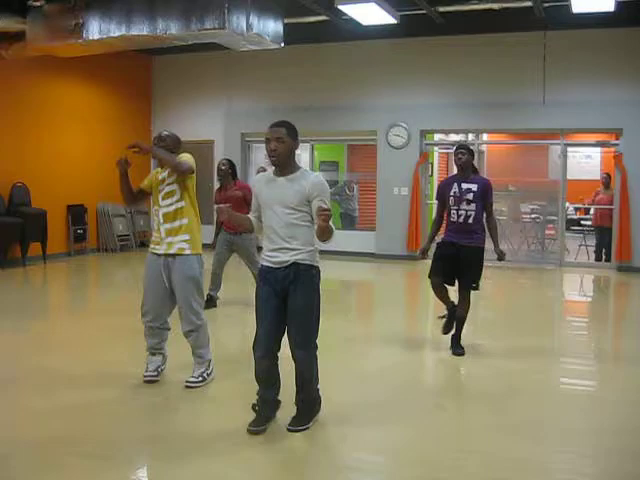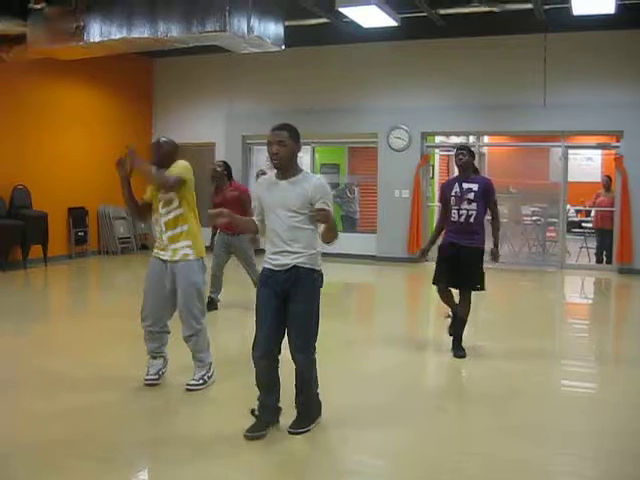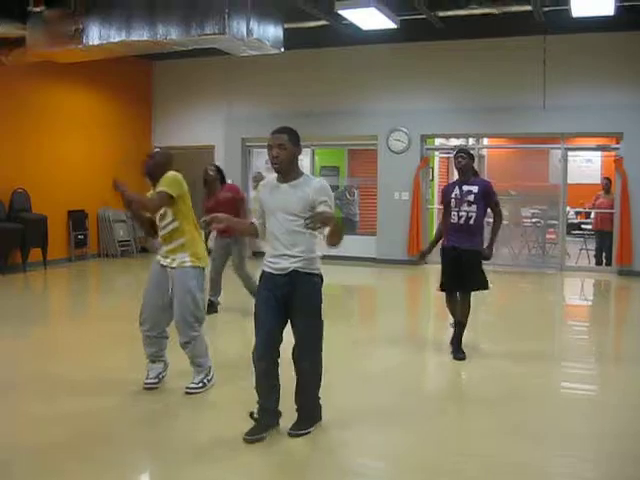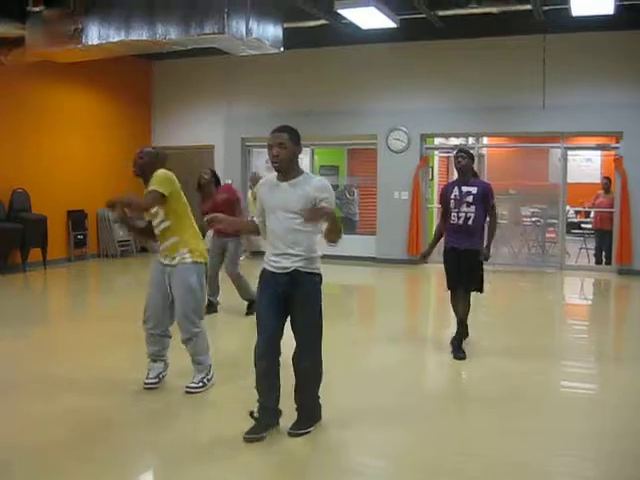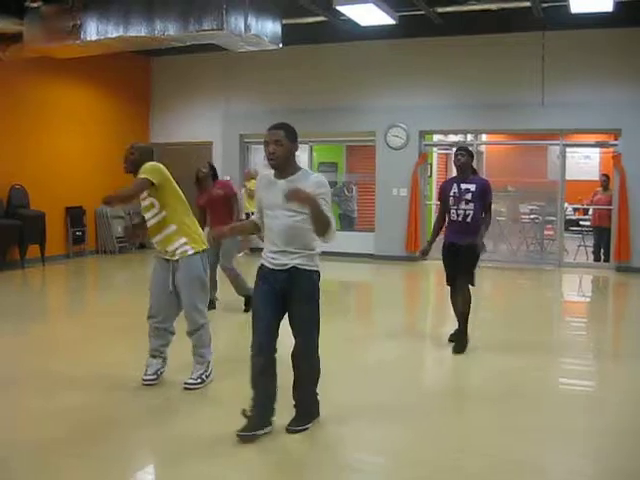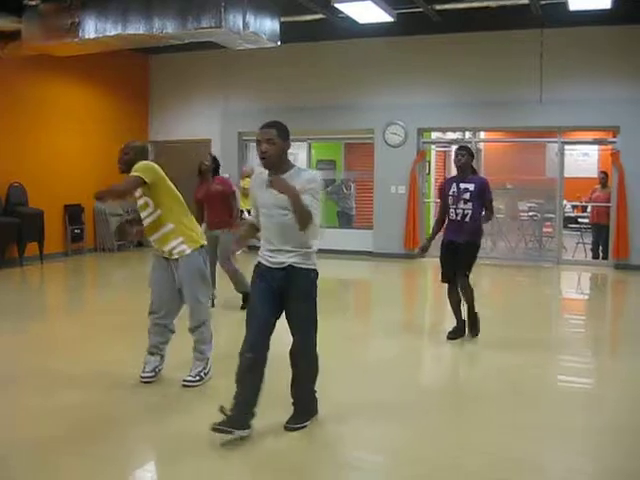
dt=0.1s
person 1, frame 1
left shoulder: (314, 183)
right shoulder: (259, 182)
left elbow: (324, 237)
left wrist: (325, 222)
right wrist: (231, 216)
left hip: (302, 271)
right hip: (269, 271)
left knee: (302, 346)
right knee: (264, 345)
left ankle: (308, 407)
right ankle: (266, 407)
person 1, frame 2
left shoulder: (316, 185)
right shoulder: (262, 185)
left elbow: (328, 239)
left wrist: (329, 223)
right wrist: (232, 219)
left hip: (304, 274)
right hip: (271, 274)
left knee: (302, 349)
right knee: (263, 348)
left ankle: (308, 411)
right ankle: (267, 414)
person 1, frame 3
left shoulder: (318, 188)
right shoulder: (264, 188)
left elbow: (333, 241)
left wrist: (333, 223)
right wrist: (230, 222)
left hip: (305, 277)
right hip: (270, 277)
left knee: (307, 350)
right knee: (264, 351)
left ankle: (309, 413)
right ankle: (267, 416)
person 1, frame 4
left shoulder: (318, 186)
right shoulder: (264, 186)
left elbow: (332, 238)
left wrist: (331, 218)
right wrist: (230, 222)
left hip: (305, 277)
right hip: (271, 275)
left knee: (307, 350)
right knee: (265, 349)
left ankle: (308, 412)
right ankle: (267, 416)
person 1, frame 5
left shoulder: (316, 183)
right shoulder: (262, 182)
left elbow: (326, 234)
left wrist: (311, 204)
right wrist: (233, 229)
left hip: (303, 274)
right hip: (269, 272)
left knee: (305, 346)
right knee: (261, 345)
left ankle: (307, 409)
right ankle: (260, 416)
person 1, frame 6
left shoulder: (309, 179)
right shoulder: (256, 181)
left elbow: (310, 227)
left wrist: (291, 194)
right wrist: (241, 236)
left hip: (300, 272)
right hip: (265, 270)
left knee: (303, 344)
right knee: (253, 343)
left ankle: (305, 407)
right ankle: (241, 415)
person 2, frame 1
left shoulder: (185, 160)
right shoulder: (155, 173)
left elbow: (179, 166)
right elbow: (131, 200)
left wrist: (148, 149)
right wrist: (123, 171)
left hip: (185, 252)
right hip: (157, 252)
left knee: (191, 313)
right knee: (151, 312)
left ankle: (204, 365)
right ankle: (156, 358)
person 2, frame 2
left shoulder: (182, 168)
right shoulder: (155, 184)
left elbow: (166, 182)
right elbow: (139, 213)
left wrist: (139, 164)
right wrist: (125, 178)
left hip: (188, 256)
right hip: (161, 257)
left knee: (192, 318)
right knee: (151, 316)
left ankle: (204, 368)
right ankle: (157, 361)
person 2, frame 3
left shoulder: (173, 178)
right shoulder: (155, 191)
left elbow: (150, 206)
right elbow: (151, 229)
left wrist: (125, 192)
right wrist: (128, 197)
left hip: (189, 263)
right hip: (164, 262)
left knee: (187, 323)
right knee: (150, 319)
left ankle: (204, 372)
right ankle: (157, 365)
person 2, frame 4
left shoulder: (164, 176)
right shoulder: (150, 190)
left elbow: (143, 205)
left wrist: (120, 201)
right wrist: (128, 223)
left hip: (189, 259)
right hip: (165, 261)
left knee: (188, 320)
right knee: (153, 319)
left ankle: (204, 371)
right ankle: (157, 364)
person 2, frame 5
left shoulder: (153, 168)
right shoulder: (144, 184)
left elbow: (129, 194)
left wrist: (111, 198)
right wrist: (133, 230)
left hip: (190, 251)
right hip: (165, 256)
left knee: (195, 313)
right knee: (159, 313)
left ankle: (203, 366)
right ankle: (157, 361)
person 2, frame 6
left shoulder: (146, 167)
right shoulder: (140, 183)
left elbow: (122, 191)
left wrist: (103, 193)
left hip: (188, 249)
right hip: (164, 254)
left knee: (198, 309)
right knee: (160, 310)
left ankle: (202, 363)
right ankle: (155, 358)
person 3, frame 1
left shoulder: (483, 184)
right shoulder: (445, 184)
left elbow: (489, 217)
right elbow: (439, 216)
left wrist: (497, 245)
right wrist: (428, 243)
left hip: (473, 245)
right hip: (449, 241)
left knee: (465, 290)
right knee: (436, 282)
left ankle: (456, 338)
right ankle: (453, 310)
person 3, frame 2
left shoulder: (485, 184)
right shoulder: (447, 186)
left elbow: (494, 215)
left wrist: (495, 245)
right wrist: (429, 244)
left hip: (473, 245)
right hip: (450, 242)
left knee: (466, 291)
right knee: (441, 286)
left ankle: (458, 340)
right ankle: (456, 313)
person 3, frame 3
left shoulder: (484, 186)
right shoulder: (448, 189)
left elbow: (498, 216)
left wrist: (490, 245)
right wrist: (430, 246)
left hip: (472, 247)
right hip: (450, 246)
left knee: (464, 293)
right knee: (449, 292)
left ankle: (458, 342)
right ankle: (457, 326)
person 3, frame 4
left shoulder: (484, 188)
right shoulder: (447, 189)
left elbow: (492, 218)
left wrist: (487, 246)
right wrist: (431, 247)
left hip: (471, 247)
right hip: (451, 246)
left knee: (464, 291)
right knee: (454, 291)
left ankle: (458, 342)
right ankle: (462, 329)
person 3, frame 5
left shoulder: (482, 185)
right shoulder: (446, 186)
left elbow: (487, 214)
right elbow: (441, 218)
left wrist: (481, 236)
right wrist: (430, 244)
left hip: (470, 243)
right hip: (451, 242)
left knee: (462, 283)
right knee: (453, 285)
left ankle: (463, 329)
right ankle: (461, 326)
person 3, frame 6
left shoulder: (481, 183)
right shoulder: (447, 184)
left elbow: (489, 212)
left wrist: (477, 224)
right wrist: (429, 240)
left hip: (469, 240)
right hip: (449, 240)
left knee: (462, 279)
right knee: (451, 283)
left ankle: (472, 315)
right ankle: (459, 323)
person 4, frame 1
left shoulder: (244, 188)
right shoulder: (219, 191)
right elbow: (220, 216)
left wrist: (253, 232)
right wrist: (216, 236)
left hip: (243, 235)
right hip: (225, 234)
left knee: (255, 267)
right knee: (216, 266)
right ankle: (212, 297)
person 4, frame 2
left shoulder: (240, 189)
right shoulder: (215, 193)
left elbow: (249, 212)
left wrist: (251, 235)
right wrist: (213, 238)
left hip: (241, 235)
right hip: (223, 235)
left knee: (252, 269)
right knee: (216, 269)
right ankle: (213, 299)
person 4, frame 3
left shoulder: (232, 189)
right shoulder: (208, 196)
left elbow: (243, 211)
left hip: (237, 236)
right hip: (220, 238)
left knee: (240, 270)
right knee: (214, 272)
right ankle: (213, 302)
person 4, frame 4
left shoulder: (228, 189)
right shoulder: (204, 200)
left elbow: (239, 211)
left hip: (233, 236)
right hip: (217, 238)
left knee: (231, 270)
right knee: (211, 271)
left ankle: (252, 299)
right ankle: (212, 302)
person 4, frame 5
left shoulder: (225, 185)
right shoulder: (201, 194)
left elbow: (236, 207)
right elbow: (202, 218)
left knee: (226, 266)
right knee: (209, 267)
left ankle: (248, 295)
right ankle: (211, 299)
person 4, frame 6
left shoulder: (223, 182)
right shoulder: (200, 187)
left elbow: (234, 205)
right elbow: (199, 213)
left wrist: (234, 224)
left hip: (226, 229)
right hip: (209, 230)
left knee: (226, 262)
right knee: (208, 264)
left ankle: (246, 292)
right ankle: (209, 297)
